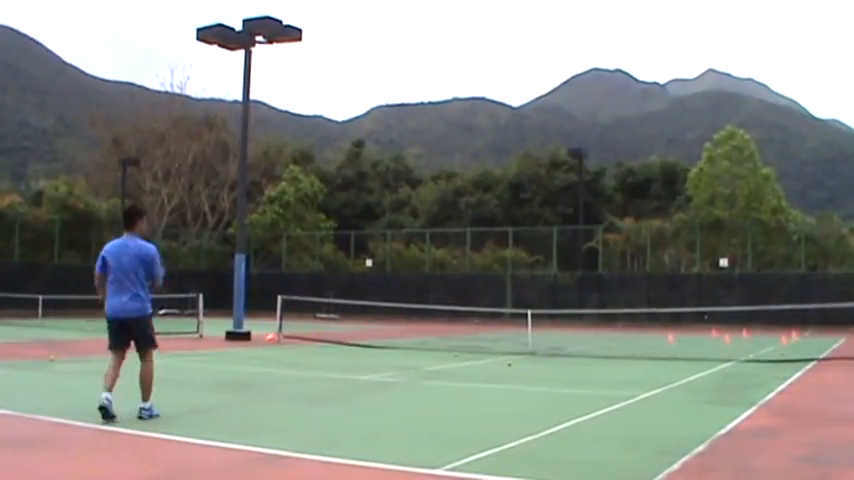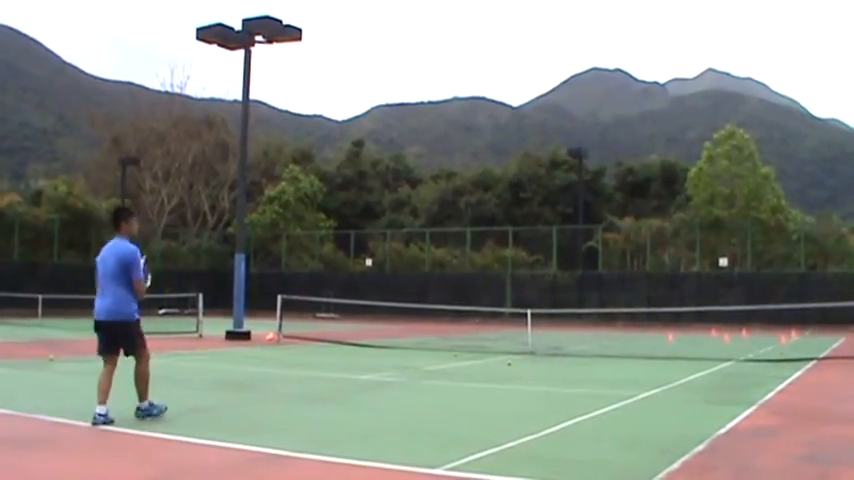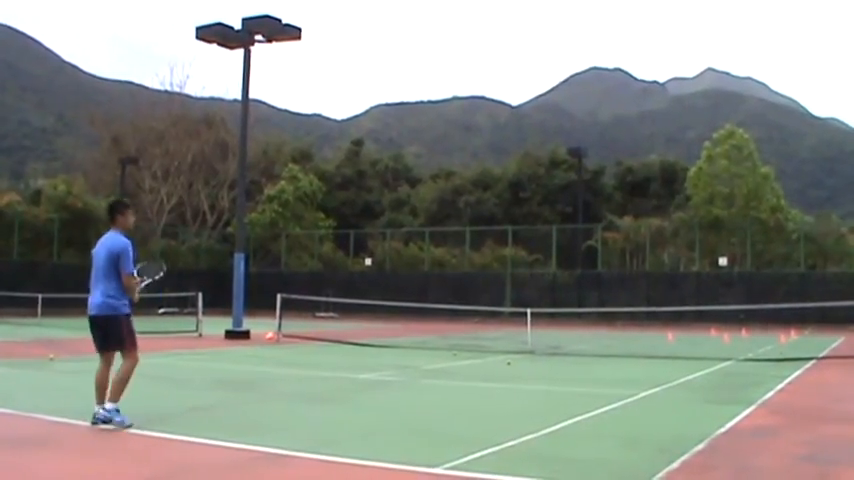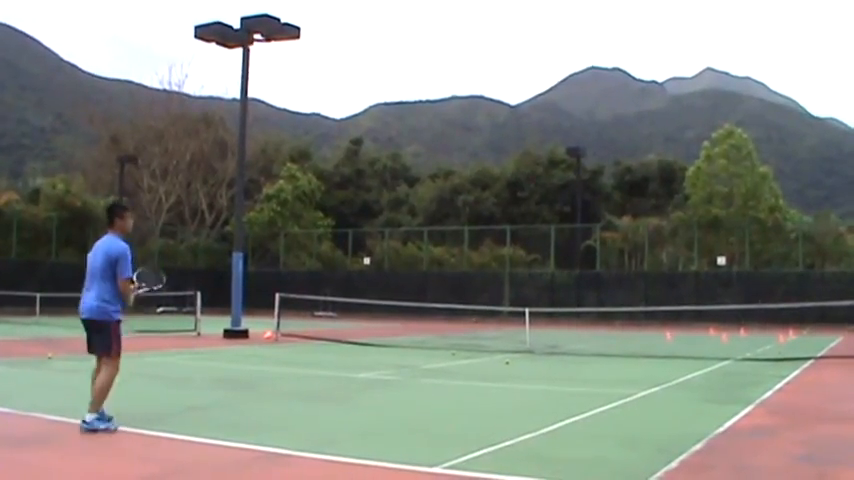
dt=0.2s
person 1, frame 1
left shoulder: (108, 248)
right shoulder: (148, 249)
left elbow: (98, 280)
right elbow: (157, 283)
left hip: (114, 311)
right hip: (139, 311)
left knee: (117, 357)
right knee: (147, 358)
left ankle: (106, 398)
right ankle: (145, 407)
person 1, frame 2
left shoulder: (104, 251)
right shoulder: (131, 251)
right elbow: (139, 287)
right wrist: (142, 292)
left hip: (101, 314)
right hip: (124, 315)
left knee: (109, 363)
right knee: (142, 358)
left ankle: (101, 411)
right ankle: (144, 405)
person 1, frame 3
left shoulder: (101, 242)
right shoulder: (123, 243)
right elbow: (127, 280)
left wrist: (130, 287)
right wrist: (134, 294)
left hip: (96, 308)
right hip: (115, 308)
left knee: (105, 360)
right knee: (130, 357)
left ankle: (101, 408)
right ankle: (109, 408)
person 1, frame 4
left shoulder: (99, 245)
right shoulder: (121, 248)
right elbow: (124, 285)
left wrist: (124, 293)
right wrist: (128, 300)
left hip: (89, 310)
right hip: (106, 313)
left knee: (103, 361)
right knee: (111, 365)
left ankle: (95, 410)
right ankle: (91, 418)
